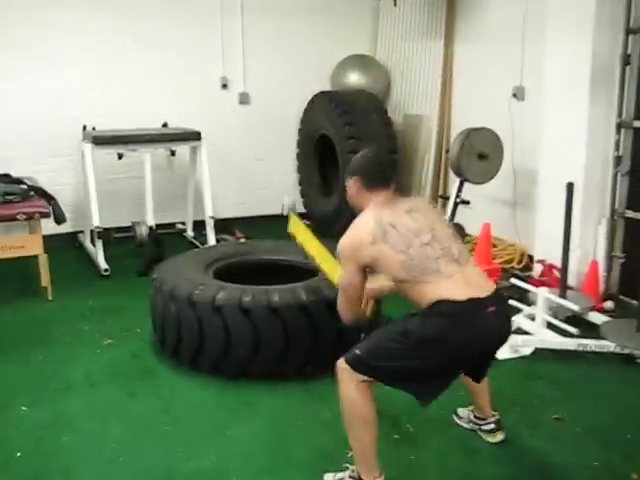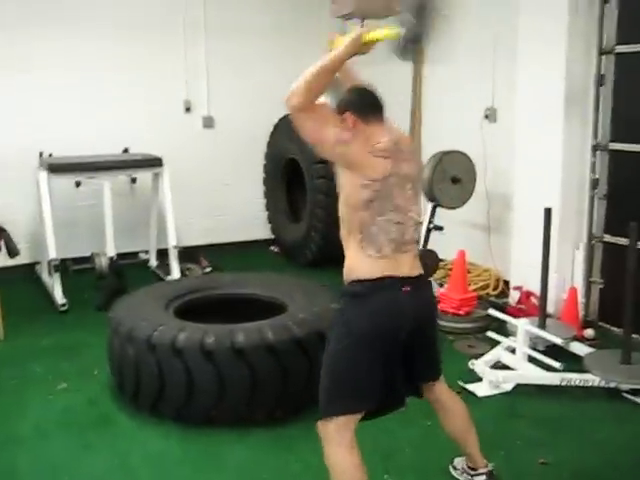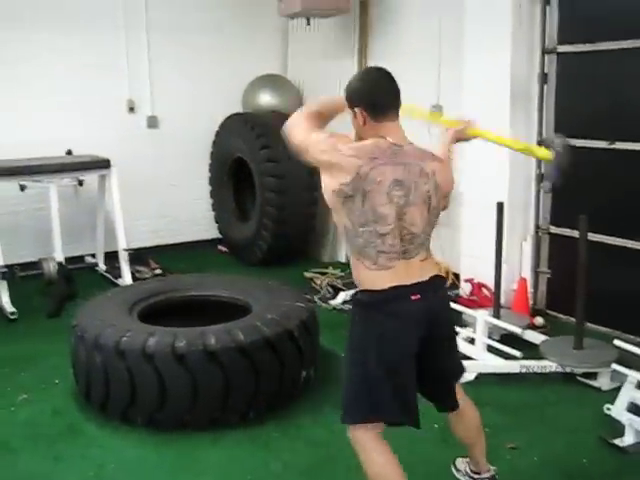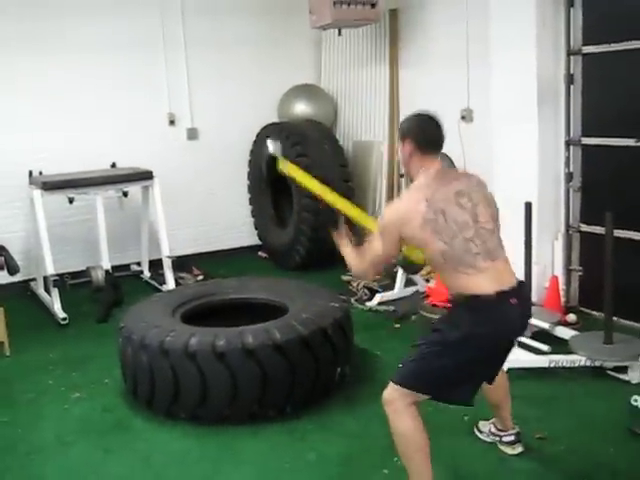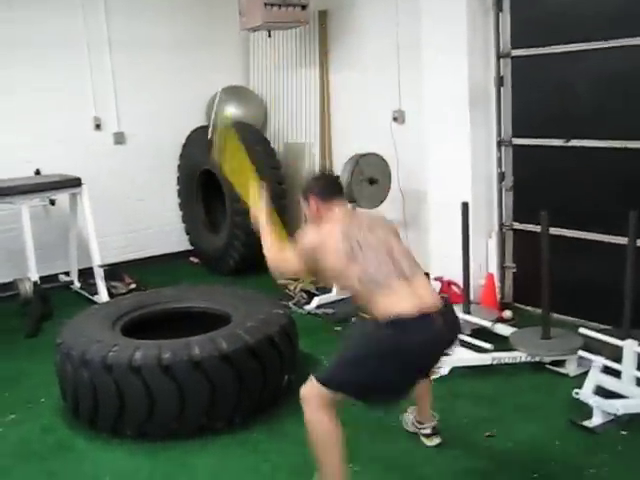
dt=1s
person 1, frame 1
left shoulder: (356, 237)
right shoulder: (425, 206)
left elbow: (350, 314)
left wrist: (361, 292)
left hip: (455, 321)
right hip: (498, 313)
left knee: (350, 372)
right ankle: (487, 419)
person 1, frame 2
left shoulder: (360, 154)
right shoulder: (405, 147)
left elbow: (298, 105)
right elbow: (366, 105)
left wrist: (341, 52)
right wrist: (347, 70)
left hip: (372, 302)
right hip: (416, 295)
left knee: (335, 425)
right knee: (433, 385)
person 1, frame 3
left shoulder: (339, 160)
right shoulder: (436, 169)
left elbow: (295, 124)
left wrist: (337, 103)
right wrist: (448, 145)
left hip: (379, 309)
right hip: (432, 297)
left knee: (364, 432)
right knee: (452, 394)
person 1, frame 4
left shoulder: (401, 211)
right shoulder: (473, 184)
left elbow: (366, 271)
left wrist: (346, 247)
left hip: (479, 313)
right hip: (516, 301)
left knee: (397, 399)
right knee: (486, 362)
right ankle: (506, 432)
person 1, frame 5
left shoulder: (319, 235)
right shoulder: (379, 222)
left elbow: (278, 264)
left wrist: (261, 215)
left hip: (403, 333)
right hip: (442, 324)
left knee: (315, 398)
right ankle: (425, 423)
